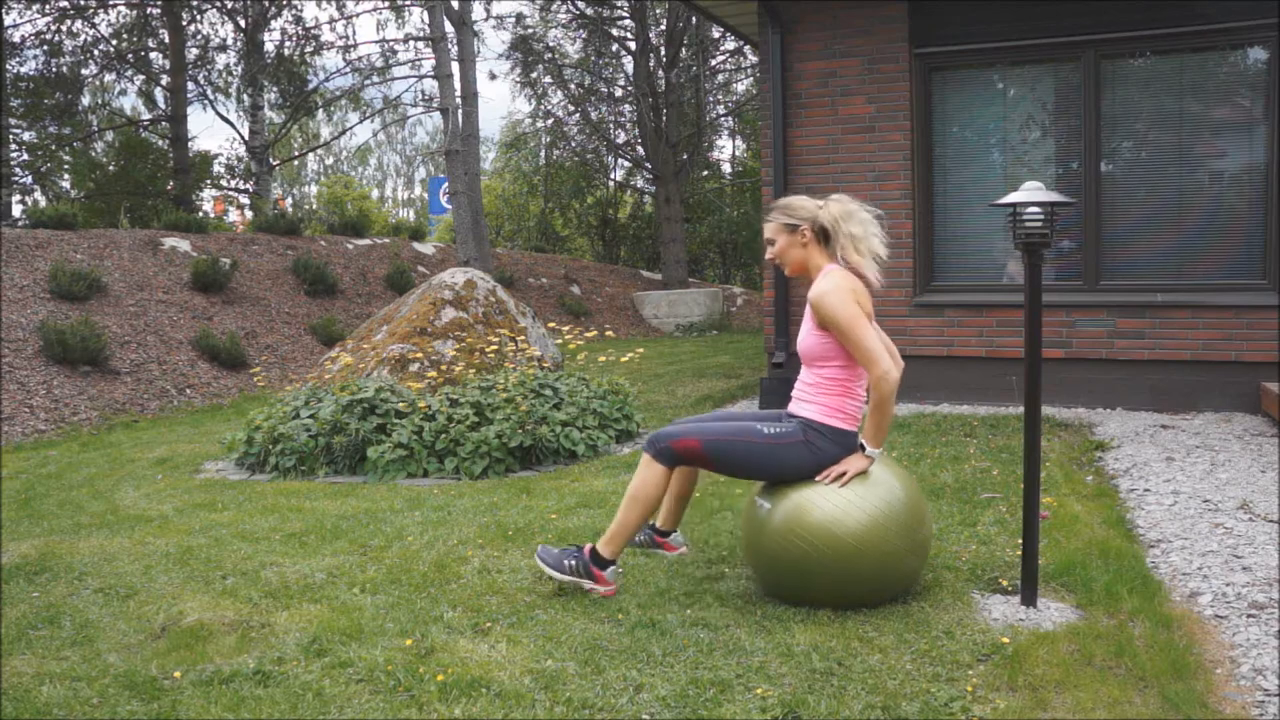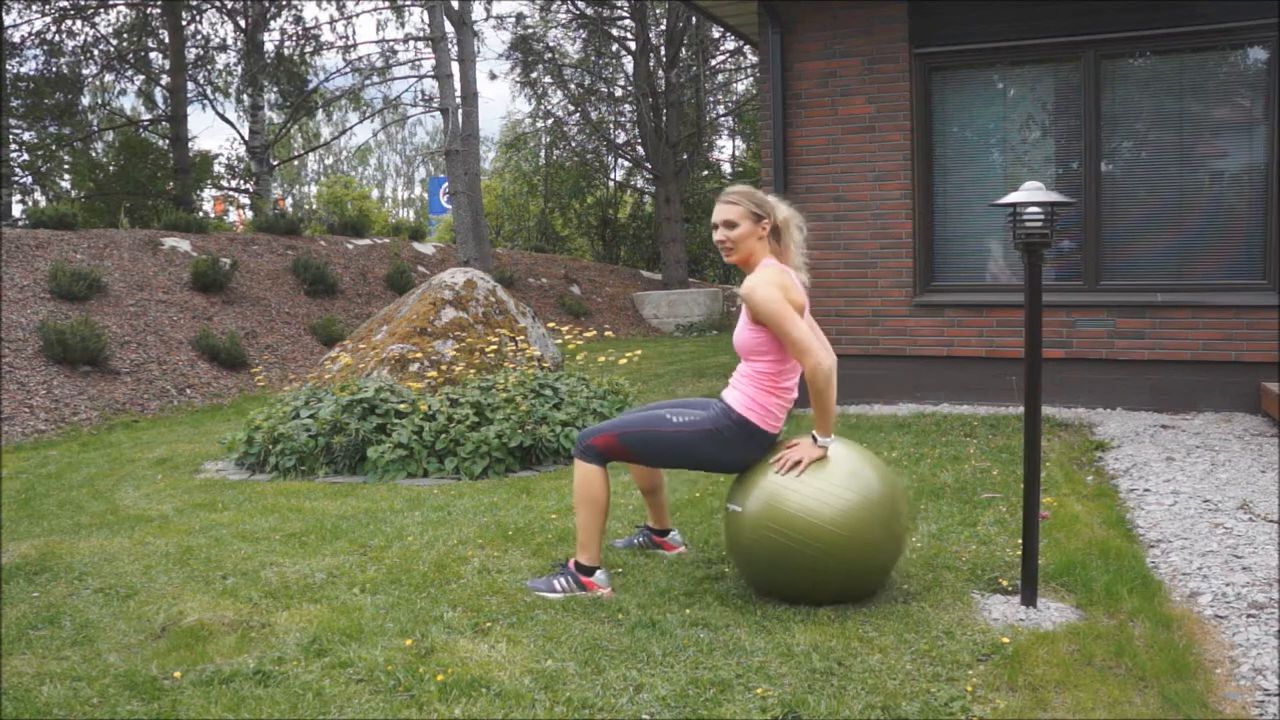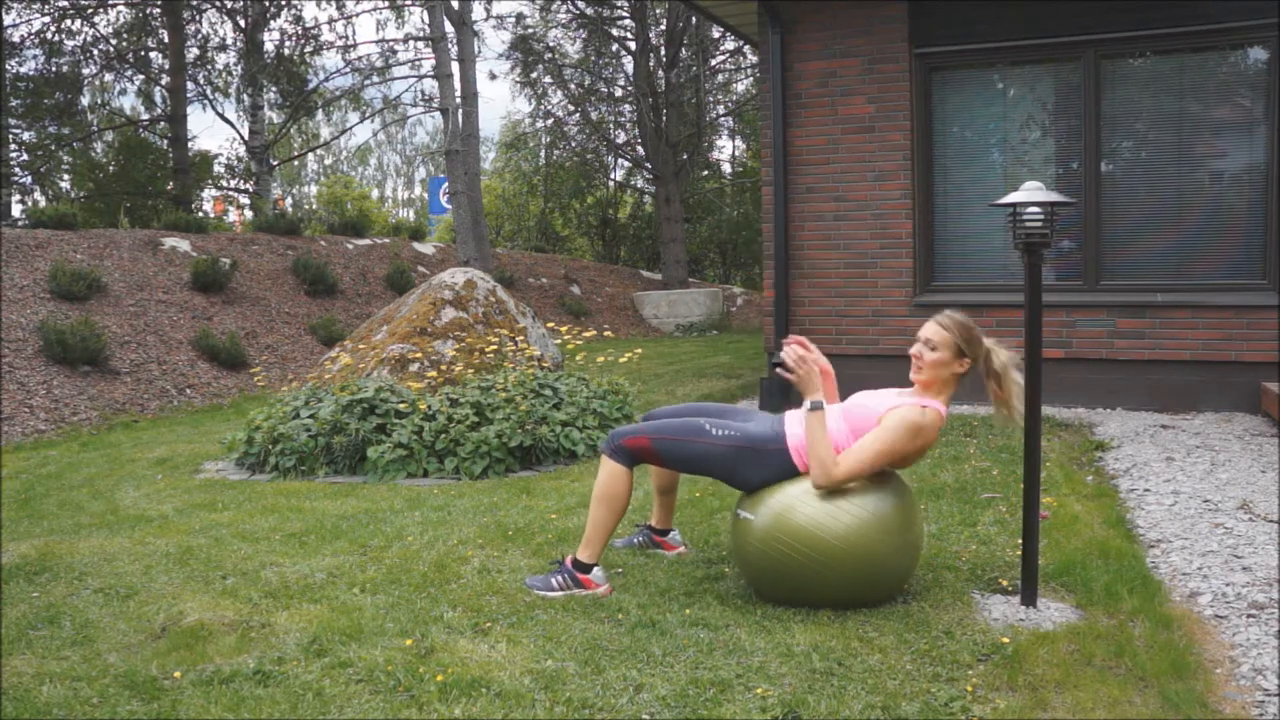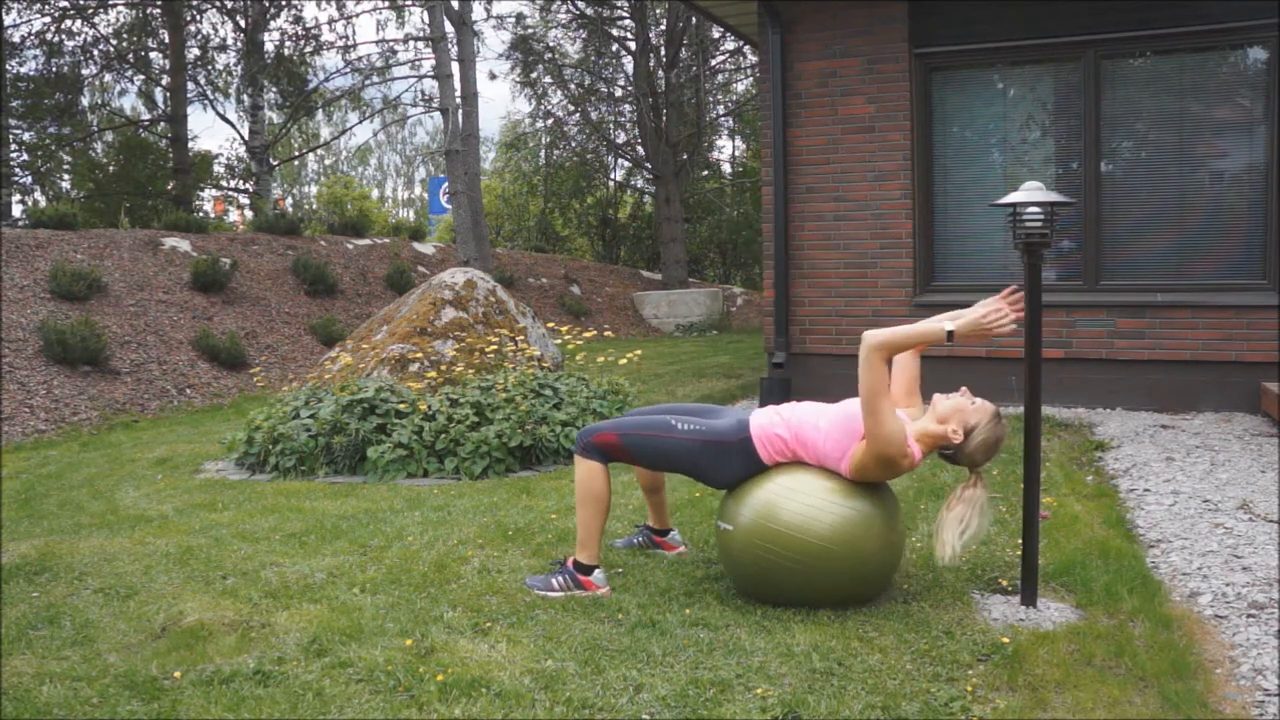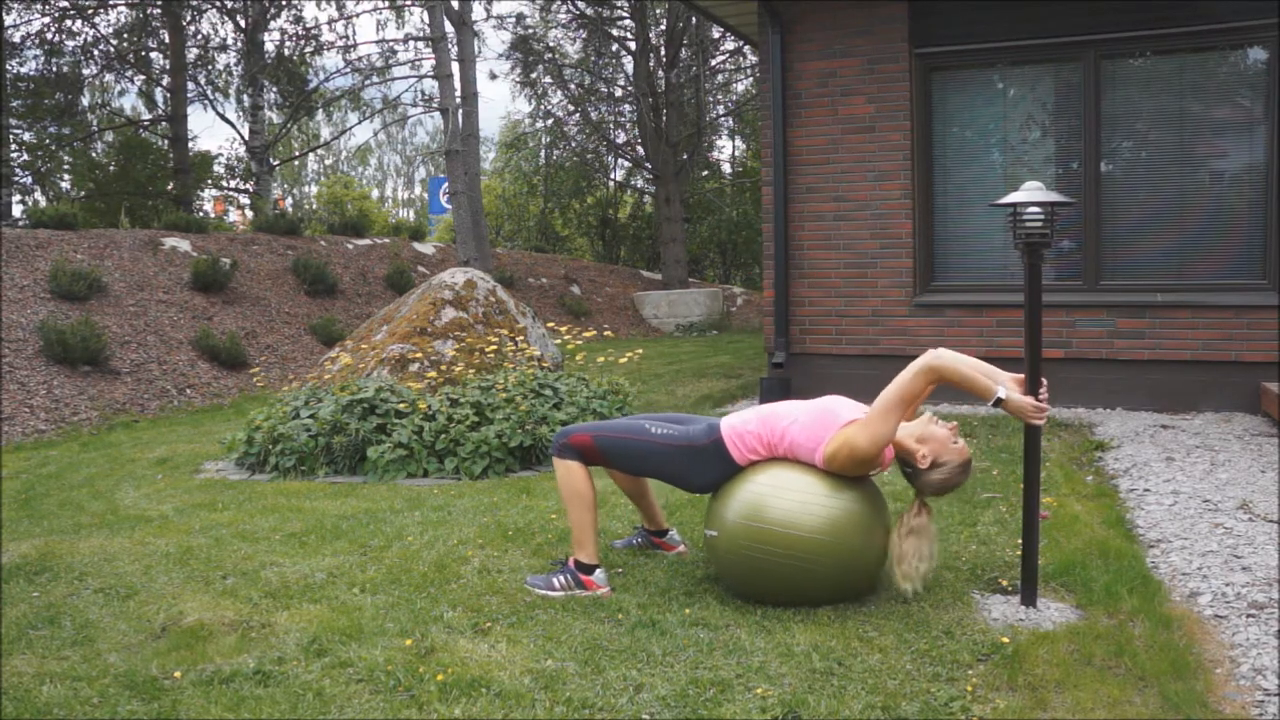
dt=0.7s
person 1, frame 1
left shoulder: (828, 290)
right shoulder: (839, 284)
left elbow: (885, 372)
right elbow: (896, 362)
left wrist: (868, 451)
right wrist: (867, 439)
left hip: (815, 442)
right hip: (804, 425)
left knee: (664, 445)
right knee: (678, 433)
left ankle: (599, 563)
right ankle: (664, 531)
person 1, frame 2
left shoulder: (759, 285)
right shoulder: (777, 276)
left elbow: (819, 364)
right elbow: (827, 355)
left wrist: (821, 440)
right wrist: (821, 432)
left hip: (732, 431)
right hip: (737, 418)
left knee: (590, 444)
right knee: (625, 426)
left ankle: (587, 572)
right ankle: (661, 532)
person 1, frame 3
left shoulder: (919, 419)
right shoulder: (918, 400)
left elbow: (826, 476)
left wrist: (812, 395)
right wrist: (824, 375)
left hip: (763, 455)
right hip: (770, 430)
left knee: (620, 443)
right knee: (653, 420)
left ankle: (584, 571)
right ankle: (661, 533)
person 1, frame 4
left shoulder: (893, 451)
right shoulder: (911, 421)
left elbow: (873, 345)
right elbow: (907, 346)
left wrist: (955, 328)
right wrist: (965, 319)
left hip: (739, 447)
right hip: (753, 424)
left knee: (591, 441)
right knee: (632, 421)
left ankle: (585, 571)
right ankle: (661, 532)
person 1, frame 5
left shoulder: (863, 450)
right shoulder: (886, 433)
left elbow: (930, 365)
right elbow: (934, 361)
left wrist: (1003, 397)
right wrist: (1006, 380)
left hip: (712, 452)
right hip: (723, 433)
left knee: (568, 443)
right knee: (606, 436)
left ankle: (586, 572)
right ankle: (659, 533)
